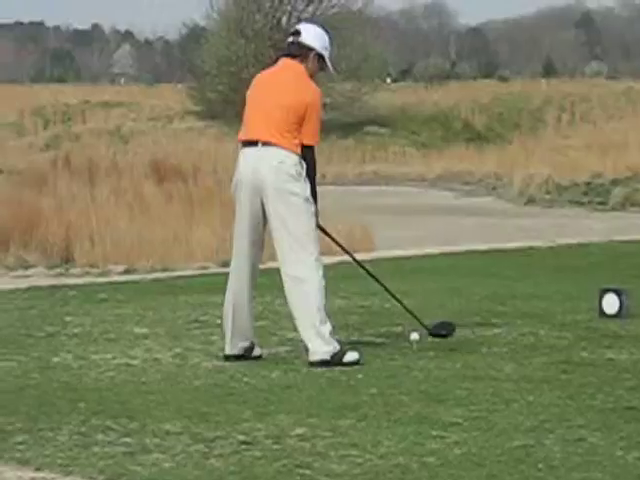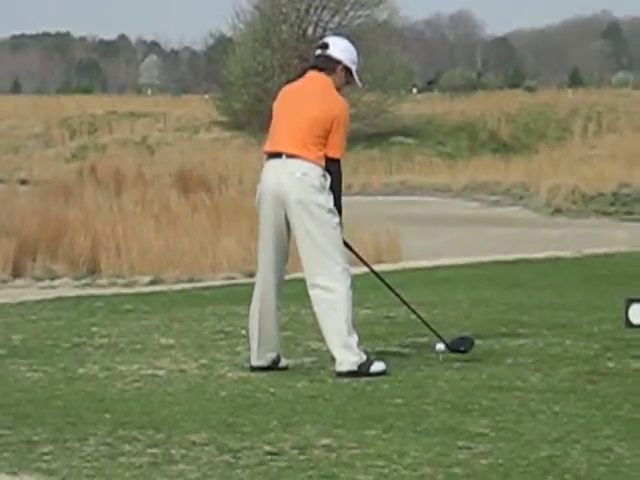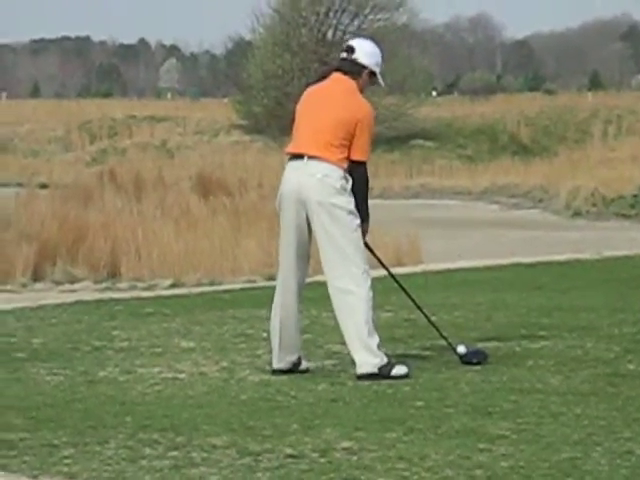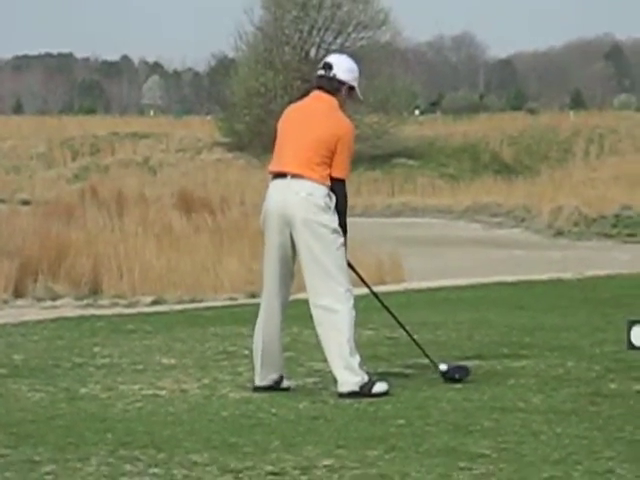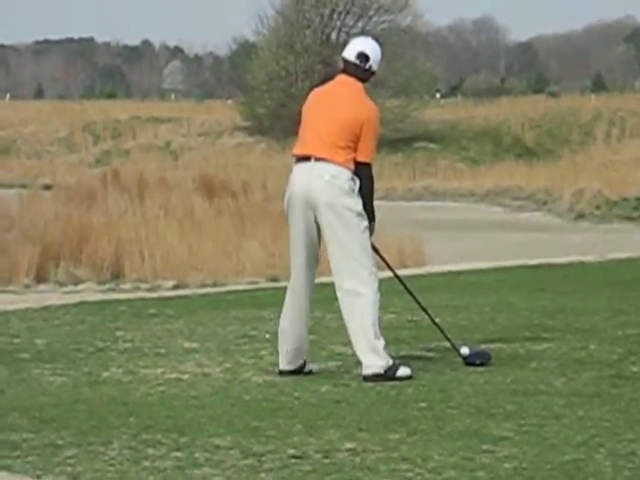
dt=1s
person 1, frame 1
left shoulder: (261, 79)
right shoulder: (310, 91)
right elbow: (307, 151)
right wrist: (312, 201)
left hip: (247, 162)
right hip: (281, 166)
left knee: (243, 258)
right knee: (302, 260)
left ankle: (238, 342)
right ankle: (321, 348)
person 1, frame 2
left shoulder: (287, 91)
right shoulder: (337, 104)
right elbow: (333, 164)
right wrist: (337, 212)
left hip: (271, 174)
right hip: (305, 178)
left knee: (268, 271)
right knee: (330, 274)
left ankle: (264, 354)
right ankle: (349, 358)
person 1, frame 3
left shoulder: (310, 93)
right shoulder: (361, 107)
right elbow: (358, 167)
right wrist: (363, 217)
left hip: (293, 176)
right hip: (326, 181)
left knee: (289, 273)
right knee: (350, 275)
left ankle: (285, 356)
right ankle: (370, 361)
person 1, frame 4
left shoulder: (291, 111)
right shoulder: (342, 124)
right elbow: (337, 183)
right wrist: (342, 231)
left hip: (276, 194)
right hip: (310, 198)
left knee: (274, 290)
right knee: (333, 294)
left ankle: (267, 373)
right ankle: (351, 379)
person 1, frame 5
left shoulder: (316, 95)
right shoulder: (367, 109)
right elbow: (363, 167)
right wrist: (369, 215)
left hip: (300, 177)
right hip: (334, 181)
left knee: (301, 275)
right knee: (358, 276)
left ankle: (291, 358)
right ankle: (374, 362)
